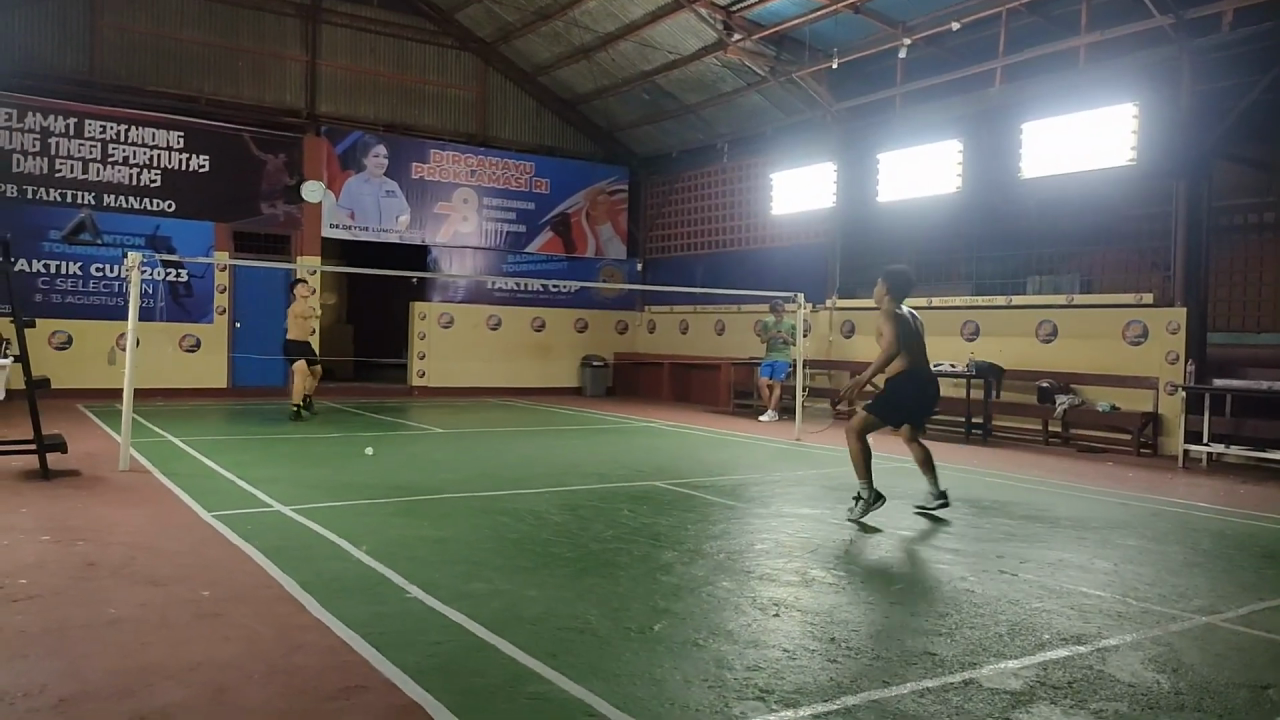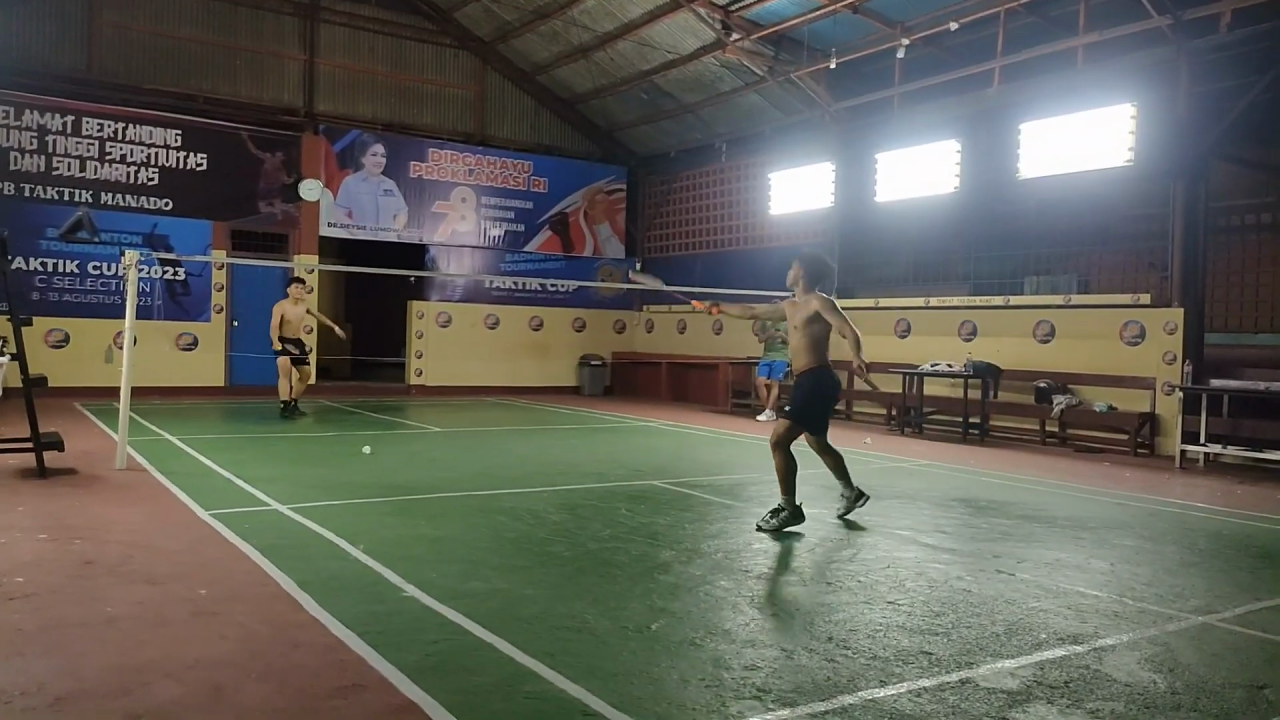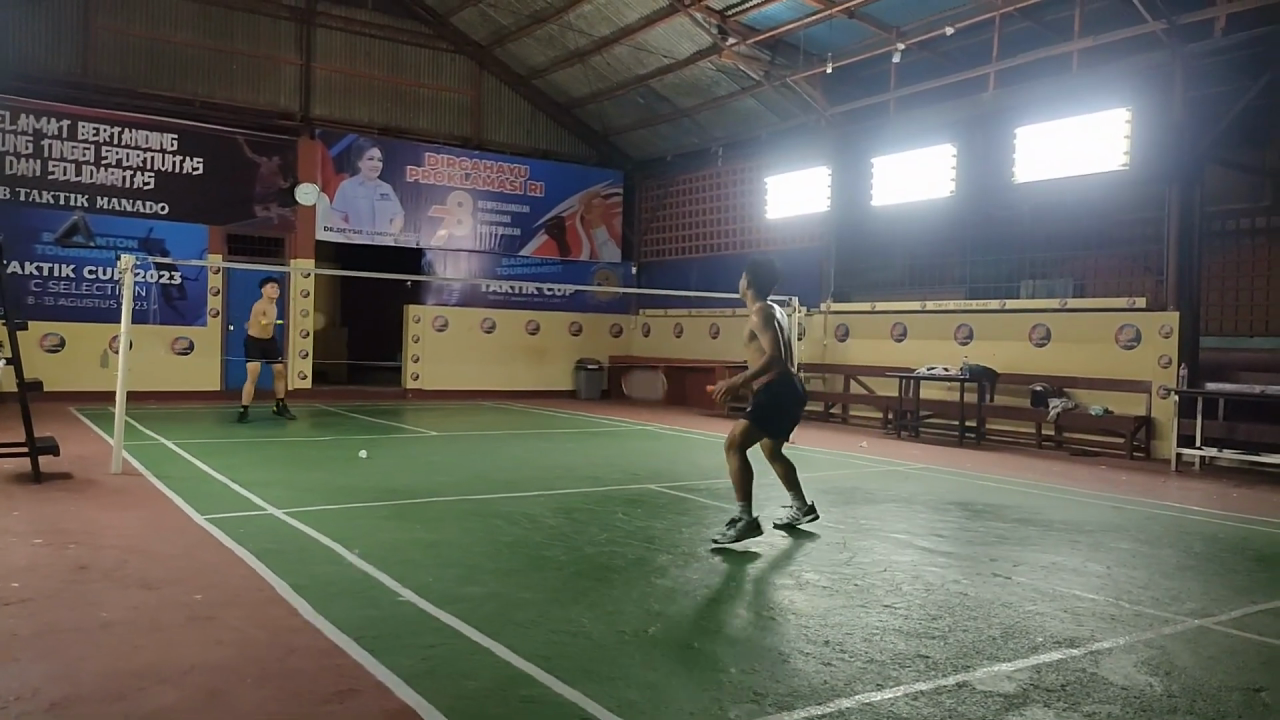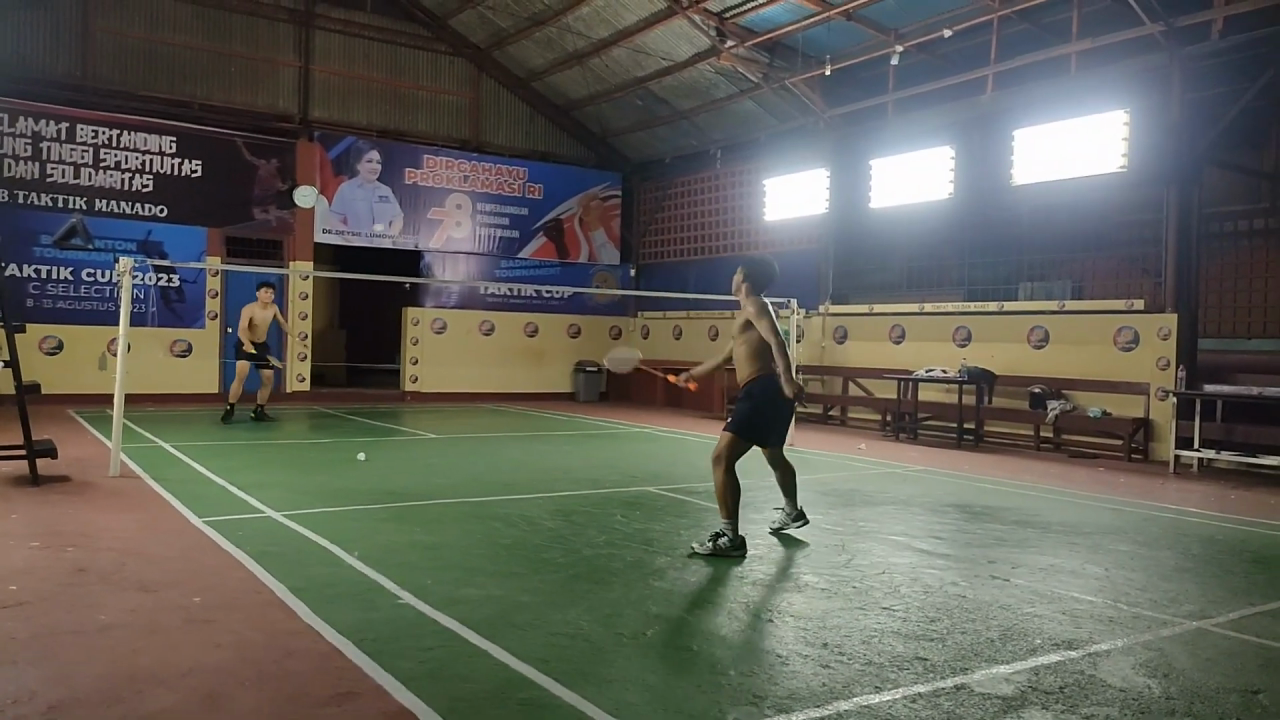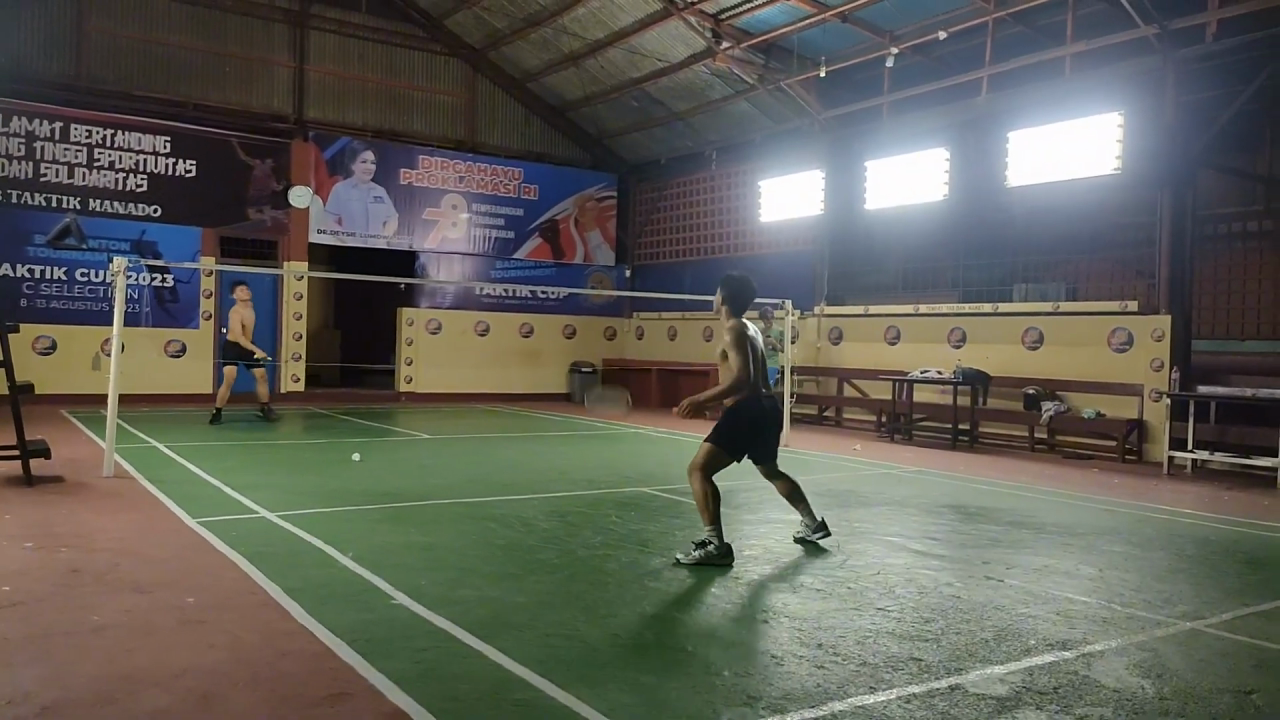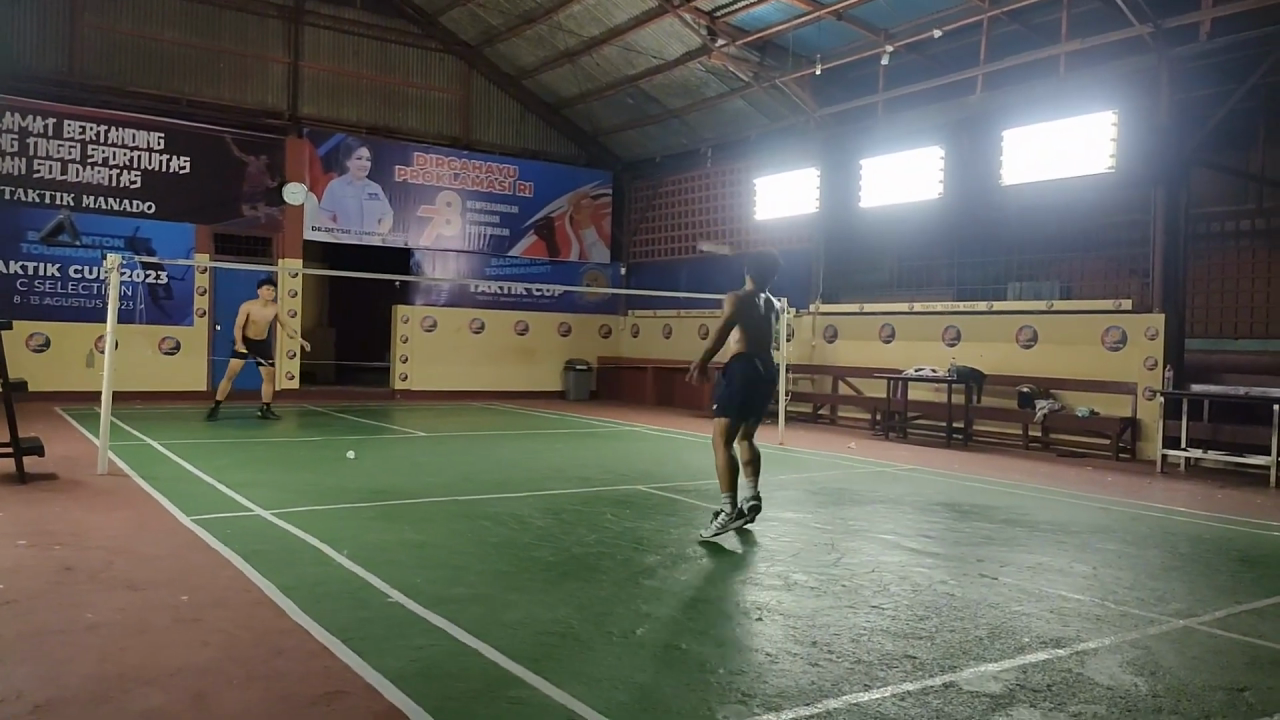
dt=0.5s
person 1, frame 1
left shoulder: (888, 315)
right shoulder: (911, 316)
left elbow: (893, 347)
left wrist: (864, 378)
left hip: (906, 384)
right hip: (925, 384)
left knee: (854, 430)
right knee: (910, 438)
left ankle: (868, 495)
right ankle: (936, 493)
person 1, frame 2
left shoulder: (820, 302)
right shoulder: (790, 307)
left elbow: (851, 333)
right elbow: (754, 311)
left wrist: (857, 357)
right wrist: (720, 307)
left hip: (816, 382)
right hip: (809, 383)
left knee: (779, 441)
right knee: (819, 445)
left ankle: (788, 508)
right ankle: (850, 493)
person 1, frame 3
left shoulder: (761, 313)
right shoulder: (772, 311)
left elbow: (774, 356)
left wrist: (739, 380)
right wrist: (738, 383)
left hip: (778, 391)
right hip: (786, 390)
left knee: (734, 444)
right knee: (771, 451)
left ankle: (745, 519)
right ankle: (801, 507)
person 1, frame 4
left shoulder: (756, 306)
right shoulder: (749, 312)
left elbow: (777, 343)
right elbow: (730, 354)
left wrist: (787, 379)
right wrist: (696, 372)
left hip: (764, 394)
right hip: (768, 396)
left knee: (721, 460)
right knee: (774, 455)
left ankle: (730, 537)
right ankle: (792, 512)
person 1, frame 5
left shoulder: (733, 332)
right shoulder: (750, 329)
left elbow: (742, 379)
left wrist: (701, 398)
right wrist: (706, 401)
left hip: (747, 412)
right hip: (768, 409)
left knee: (698, 470)
right knee: (771, 471)
left ankle: (715, 544)
right ankle: (813, 525)
person 1, frame 6
left shoulder: (738, 299)
right shoulder: (773, 304)
left elbow: (724, 328)
left wrist: (702, 359)
left hip: (742, 369)
right hip: (766, 372)
left knee: (721, 441)
right knee: (744, 438)
left ankle: (728, 509)
right ankle: (751, 497)
